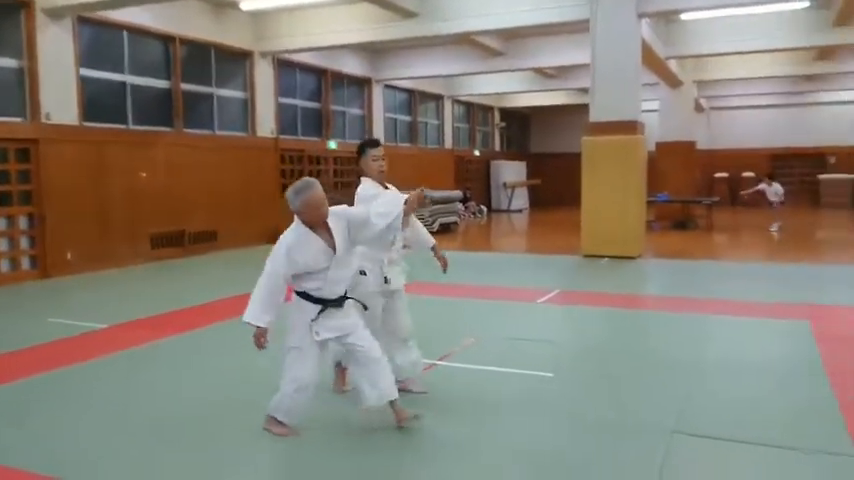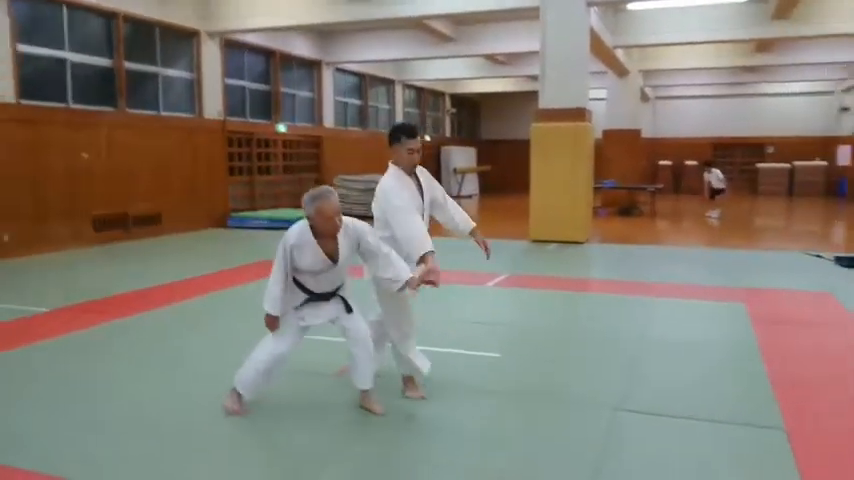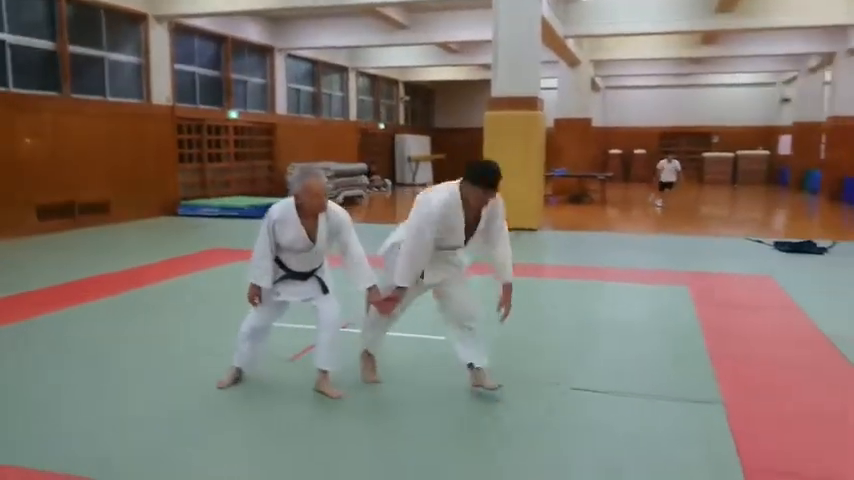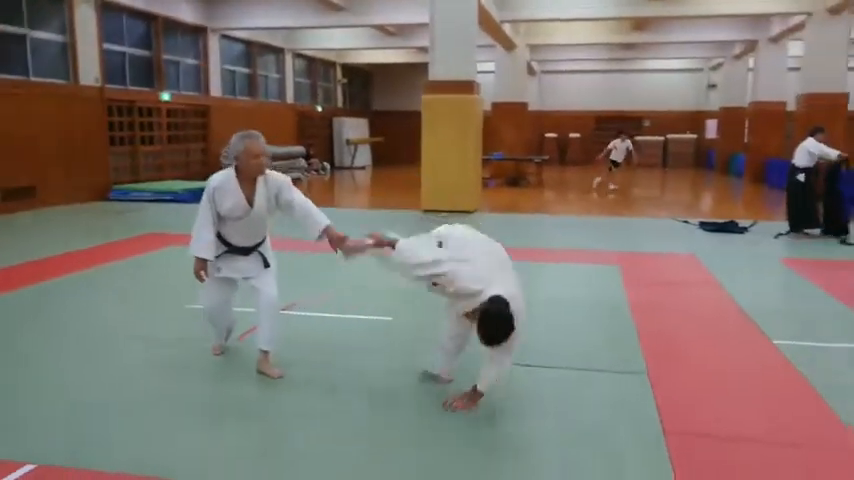
dt=0.3s
person 1, frame 1
left shoulder: (341, 217)
right shoulder: (290, 243)
left elbow: (373, 219)
right elbow: (271, 283)
left wrist: (406, 204)
right wrist: (260, 323)
left hip: (342, 308)
right hip: (309, 314)
left knee: (369, 354)
right knee: (303, 374)
left ankle: (395, 409)
right ankle: (276, 418)
person 1, frame 2
left shoulder: (354, 228)
right shoulder: (294, 238)
left elbow: (381, 255)
right elbow: (281, 276)
left wrist: (409, 278)
right wrist: (273, 310)
left hip: (336, 297)
right hip: (301, 300)
left knee: (361, 337)
right knee: (275, 348)
left ankle: (366, 396)
right ankle: (238, 393)
person 1, frame 3
left shoulder: (337, 216)
right shoulder: (277, 214)
left elbow: (353, 252)
right elbow: (263, 251)
left wrist: (371, 288)
right wrist: (256, 284)
left hip: (315, 276)
right hip: (280, 276)
left knee: (330, 319)
right knee: (256, 323)
left ankle: (322, 379)
right ankle: (238, 370)
person 1, frame 4
left shoulder: (276, 182)
right shoulder: (217, 183)
left elbow: (301, 206)
right elbow: (205, 222)
left wrist: (328, 231)
right wrist: (200, 257)
left hip: (257, 252)
right hip: (224, 253)
left knee: (269, 299)
right knee: (213, 303)
left ankle: (264, 359)
right ankle: (223, 336)
person 2, frame 1
left shoulder: (389, 191)
right shoulder: (367, 193)
left elbow: (411, 221)
left wrist: (433, 248)
left hip: (390, 269)
right hip: (368, 272)
left knee: (402, 329)
left ankle: (406, 377)
right ankle: (341, 365)
person 2, frame 2
left shoulder: (421, 175)
right shoulder: (390, 187)
left elbow: (444, 205)
right elbow: (408, 225)
left wrist: (474, 231)
right wrist: (429, 259)
left hip: (408, 259)
left knee: (392, 318)
right knee: (402, 323)
right ankle: (409, 375)
person 2, frame 3
left shoulder: (492, 202)
right shoulder: (437, 203)
left elbow: (499, 242)
right elbow: (414, 250)
left wrist: (506, 285)
right wrist: (399, 289)
left hip: (446, 259)
right hip: (409, 255)
left knee: (465, 314)
right knee: (387, 312)
left ankle: (477, 370)
right ankle: (368, 355)
person 2, frame 4
left shoulder: (513, 311)
right shoulder: (463, 282)
left elbow: (500, 359)
left wrist: (475, 395)
right wrist: (391, 244)
right hip: (451, 244)
left knee: (460, 327)
right knee: (408, 258)
left ankle: (442, 370)
right ankle: (389, 242)
